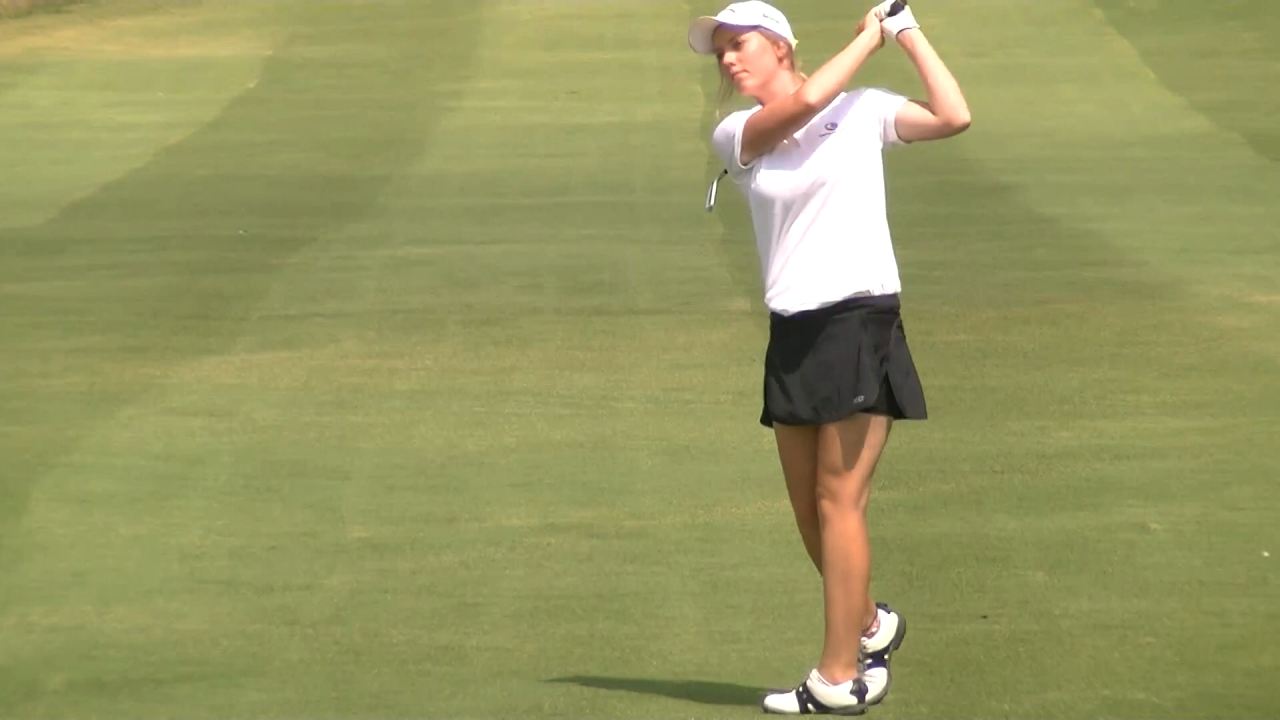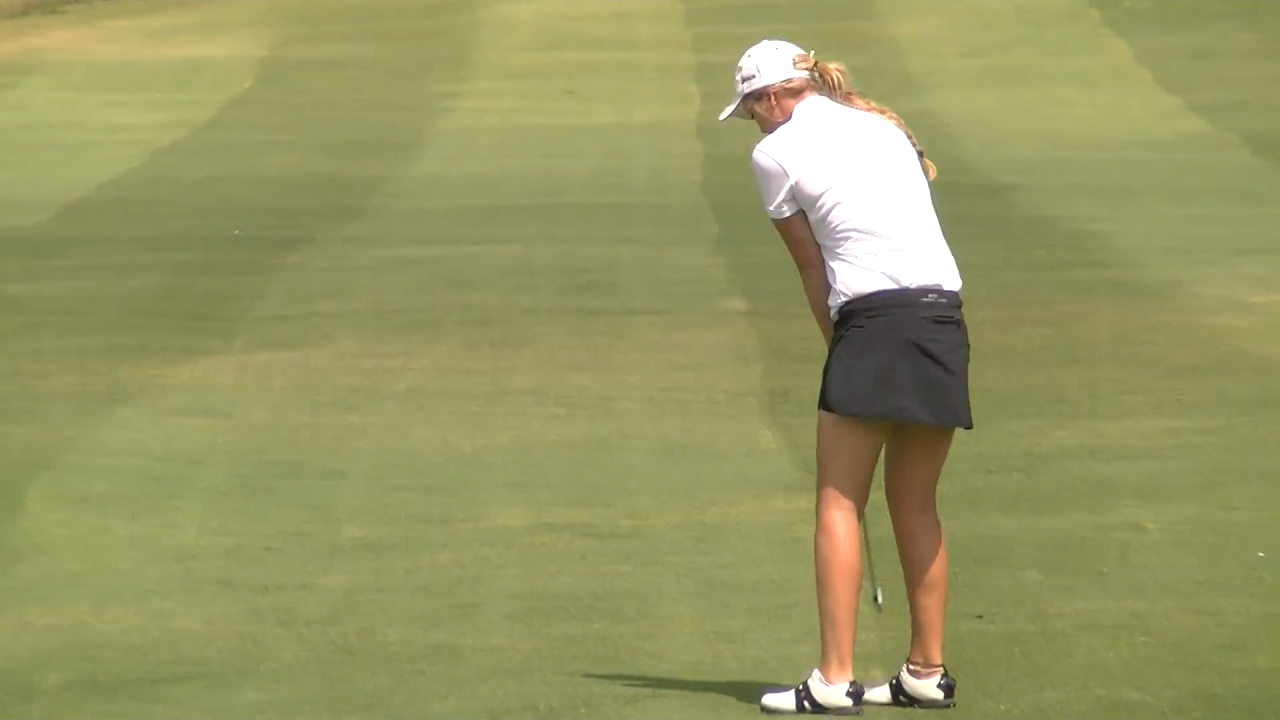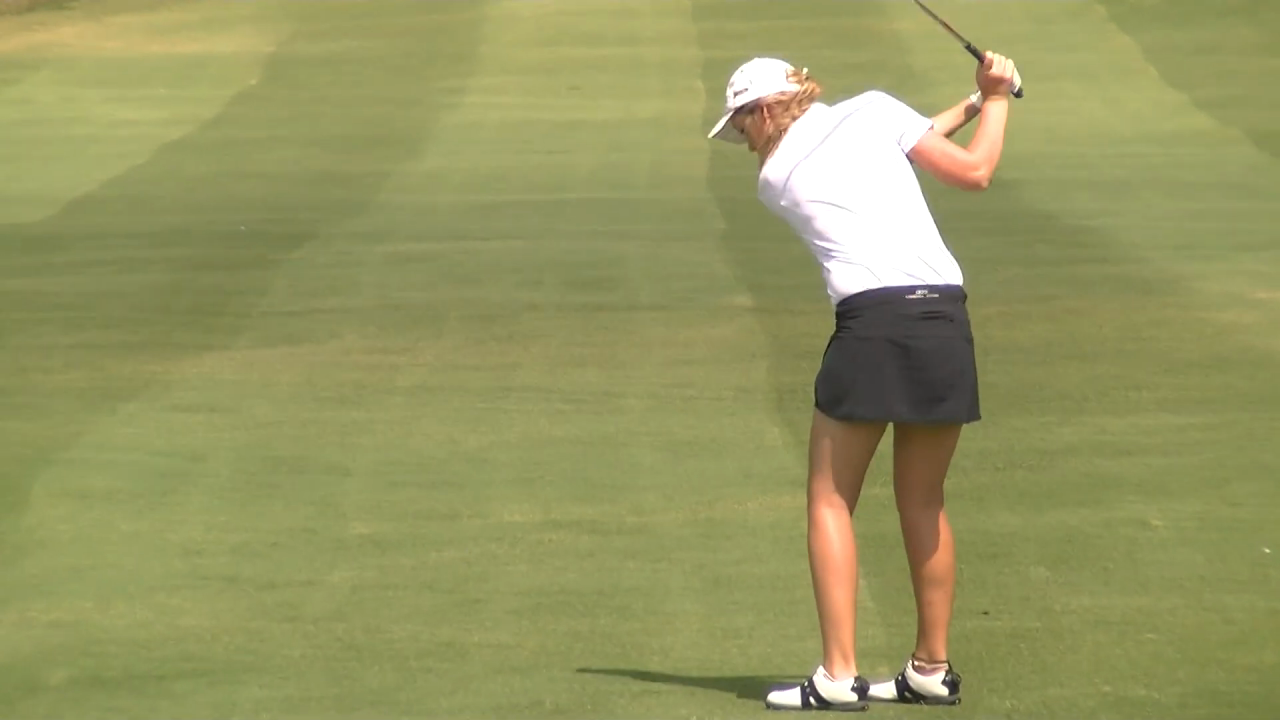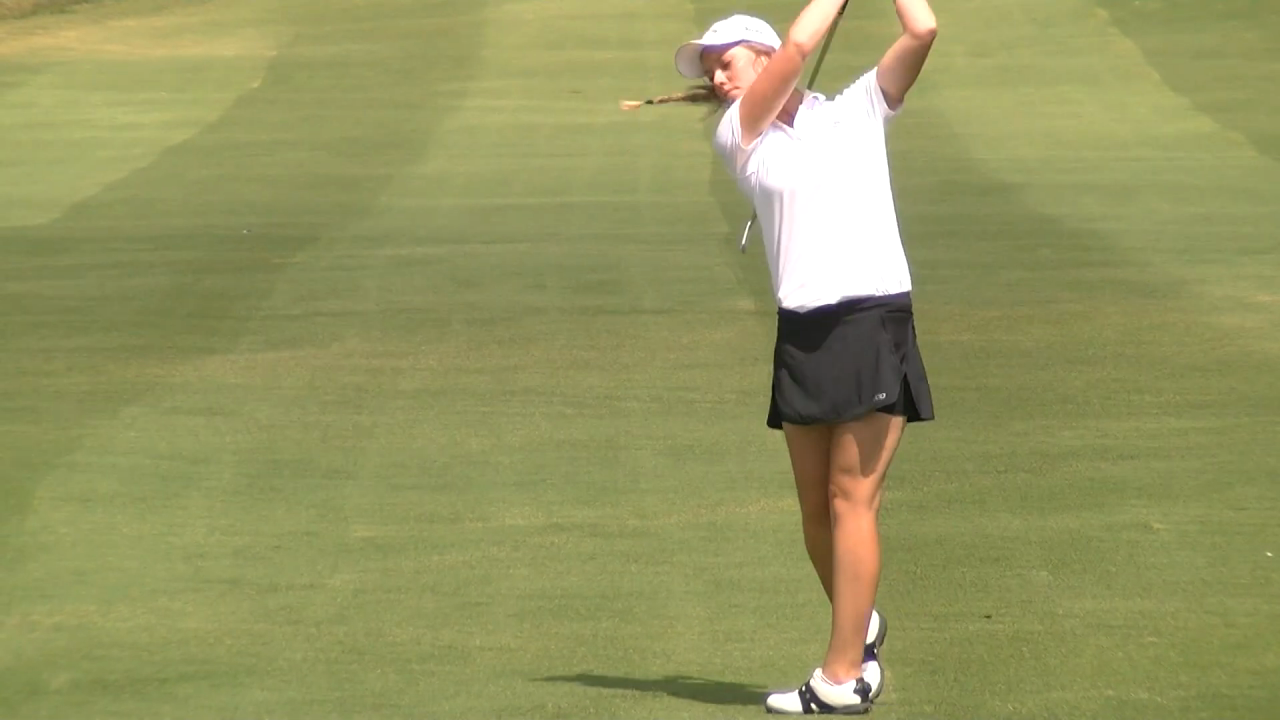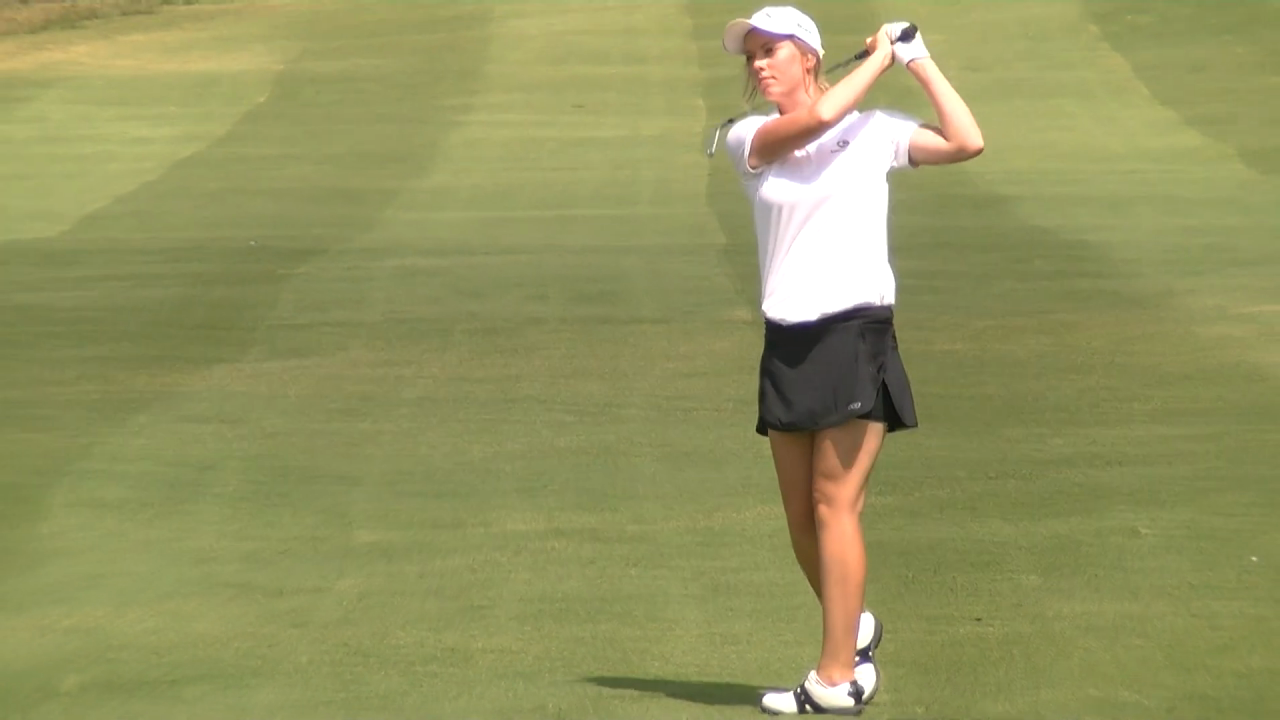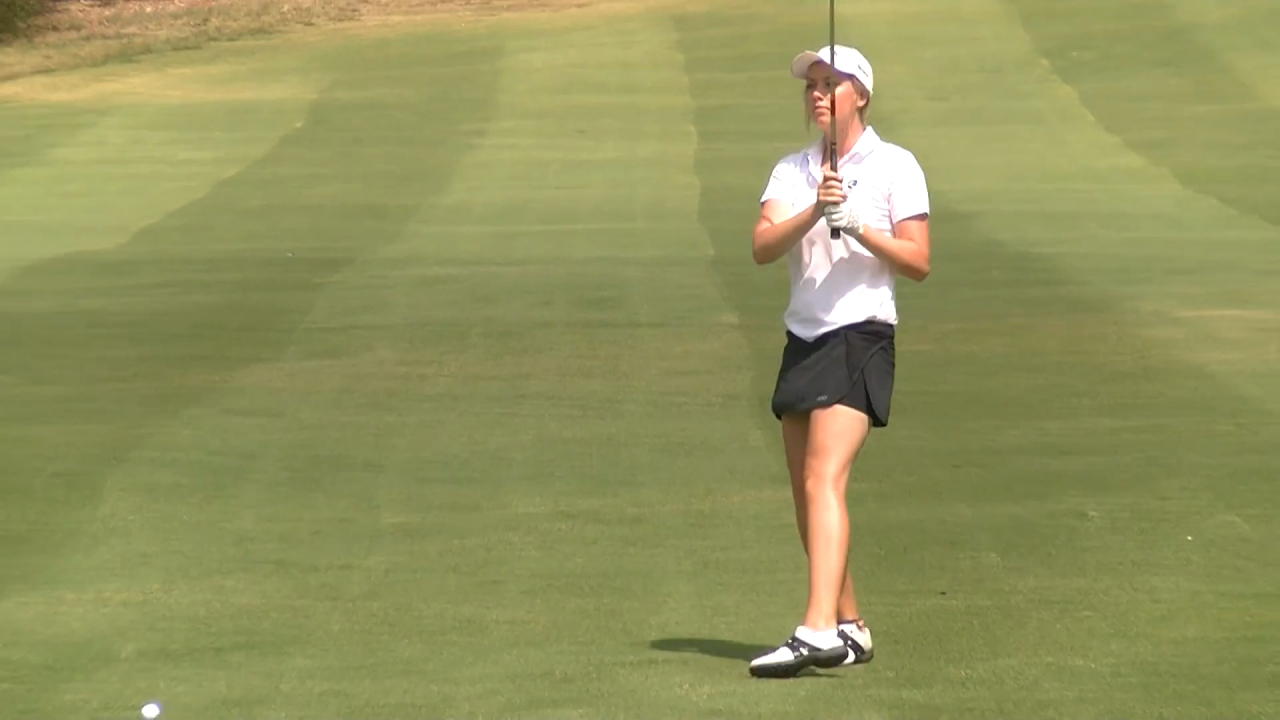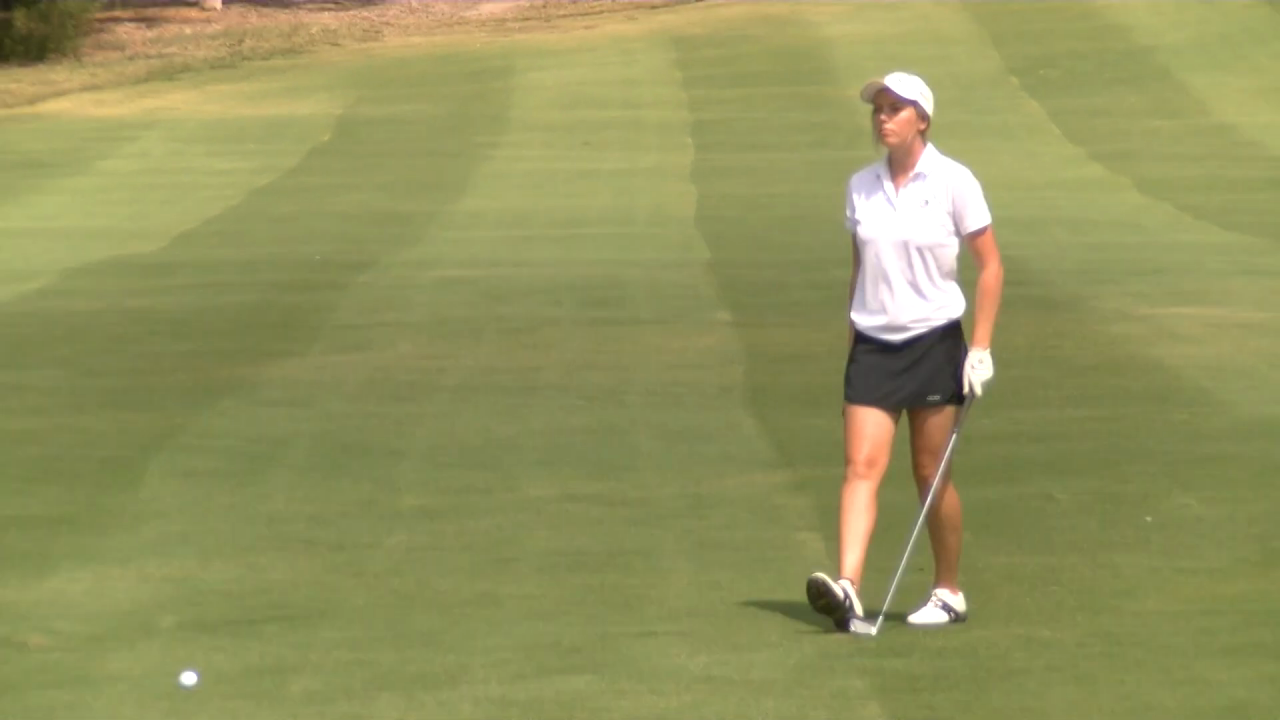
dt=0.7s
person 1, frame 1
left shoulder: (865, 107)
right shoulder: (736, 135)
left elbow: (954, 119)
right elbow: (800, 110)
left hip: (862, 324)
right hip: (792, 335)
left knee: (838, 502)
right knee: (809, 509)
right ankle: (866, 624)
person 1, frame 2
left shoulder: (776, 152)
right shoulder: (883, 125)
left elbow: (811, 265)
left wrist: (833, 334)
right wrist: (842, 330)
left hip: (879, 324)
right hip: (944, 321)
left knee: (837, 503)
right knee: (915, 507)
person 1, frame 3
left shoulder: (775, 179)
right shoulder: (869, 108)
left elbow: (895, 147)
right elbow: (973, 171)
left wrist: (967, 104)
right wrist: (993, 98)
left hip: (873, 326)
right hip: (944, 321)
left knee: (828, 502)
right knee: (923, 503)
left ankle: (839, 676)
right ankle: (932, 668)
person 1, frame 4
left shoulder: (859, 105)
right shoulder: (739, 135)
left hip: (875, 324)
right hip: (802, 335)
left knee: (851, 501)
right knee: (817, 507)
right ankle: (857, 628)
person 1, frame 5
left shoulder: (877, 131)
right shoulder: (749, 139)
left elbow: (968, 144)
right elbow: (815, 120)
left wrist: (919, 58)
right wrist: (876, 58)
left hip: (856, 334)
right hip: (785, 343)
left knee: (835, 507)
right knee: (801, 515)
right ankle: (852, 631)
person 1, frame 6
left shoulder: (895, 165)
right shoulder: (790, 169)
left elbow: (918, 262)
right elbow: (762, 246)
left wrist: (857, 224)
right wrist: (815, 210)
left hip: (858, 340)
right hip: (801, 343)
left knee: (822, 485)
right knee: (808, 493)
left ankle: (818, 631)
right ankle: (850, 626)
person 1, frame 7
left shoulder: (955, 182)
right shoulder: (860, 185)
left elbow: (989, 268)
left wrist: (981, 348)
right wrist: (850, 341)
left hip: (934, 344)
right hip: (872, 347)
left knee: (930, 473)
right knee: (862, 468)
left ankle: (948, 592)
right ankle: (847, 586)
